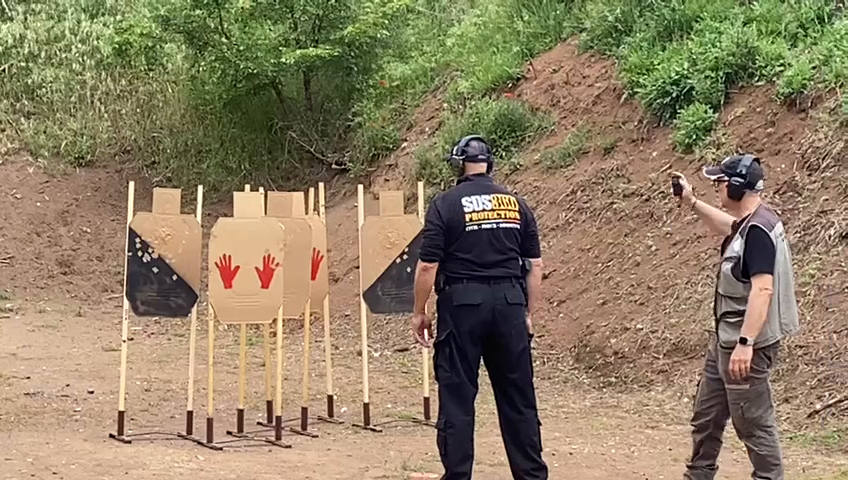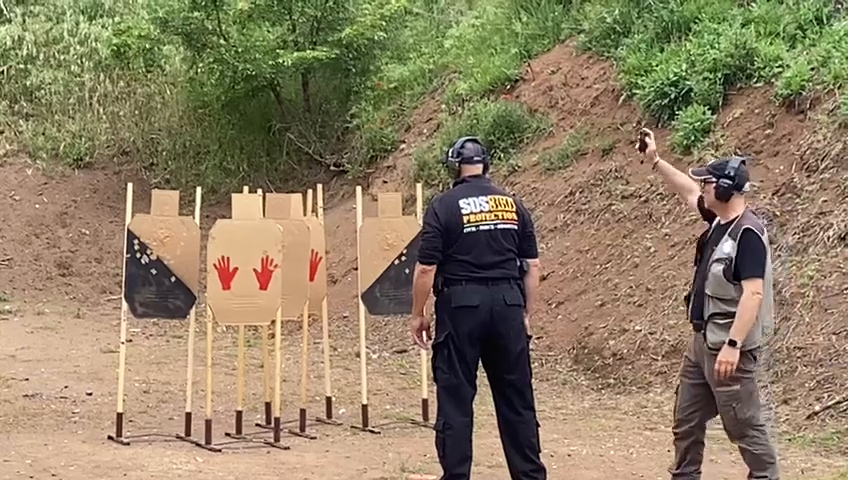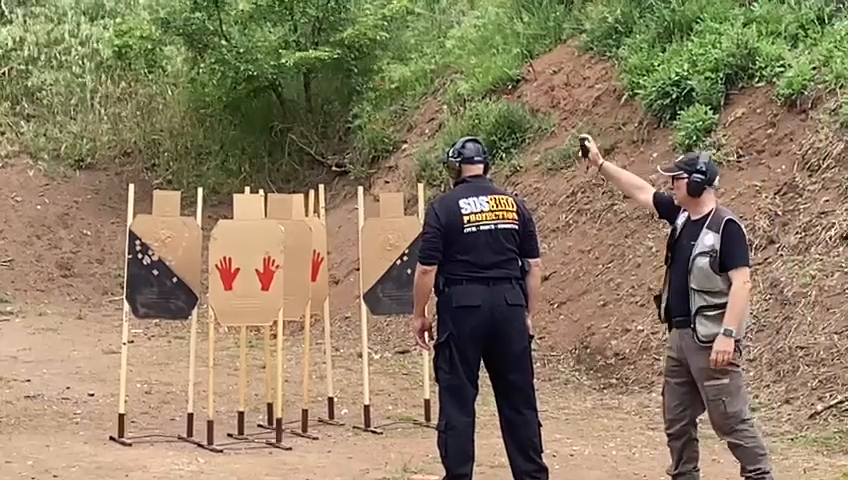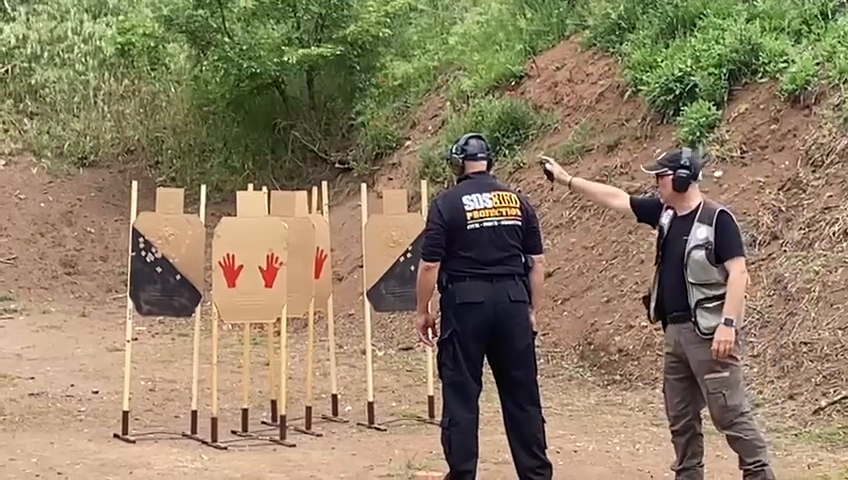
dt=0.4s
person 1, frame 1
left shoulder: (446, 203)
right shoulder: (516, 203)
left elbow: (428, 265)
right elbow: (535, 265)
left wrist: (419, 312)
right wrist: (528, 312)
left hip: (462, 304)
right hip: (508, 303)
left knee: (457, 396)
right knee: (518, 396)
person 1, frame 2
left shoulder: (443, 205)
right shoulder: (513, 204)
left elbow: (426, 268)
right elbow: (532, 265)
left wrist: (418, 314)
right wrist: (527, 313)
left hip: (460, 305)
right hip: (507, 304)
left knee: (455, 398)
right knee: (516, 397)
person 1, frame 3
left shoulder: (443, 206)
right shoulder: (514, 204)
left elbow: (426, 269)
right elbow: (533, 266)
left wrist: (419, 315)
right wrist: (528, 313)
left hip: (462, 306)
right hip: (508, 305)
left knee: (457, 398)
right knee: (518, 397)
person 1, frame 4
left shoulder: (447, 202)
right shoulder: (518, 201)
left elbow: (430, 265)
right elbow: (537, 262)
left wrist: (422, 311)
right wrist: (531, 309)
left hip: (465, 302)
right hip: (512, 301)
left knee: (461, 395)
right knee: (522, 394)
person 2, frame 1
left shoulder: (759, 230)
right shoulder: (747, 222)
left elbow: (763, 290)
right elbow: (727, 225)
left wrist: (746, 343)
right wrist: (693, 202)
left hip: (746, 342)
right hip: (726, 338)
left knee: (752, 421)
right knee: (706, 414)
person 2, frame 2
left shoulder: (748, 233)
right shoulder: (719, 218)
left elbow: (754, 294)
right elbow: (688, 192)
left wrist: (733, 345)
right wrist: (654, 160)
left hip: (728, 344)
right hip: (702, 339)
left knee: (744, 425)
right knee: (686, 420)
person 2, frame 3
left shoulder: (726, 226)
right shoulder: (682, 215)
left elbow: (741, 283)
right elbow: (640, 191)
left wrist: (727, 335)
right wrist: (599, 161)
left hip: (711, 339)
right hip: (679, 336)
left knee: (732, 420)
right knee: (677, 420)
person 2, frame 4
left shoulder: (717, 218)
right shoulder: (664, 212)
left elbow: (738, 273)
right elbow: (616, 198)
left wrist: (728, 324)
right wrist: (567, 180)
left hip: (708, 333)
right hip: (675, 331)
left knee: (731, 414)
right knee: (681, 416)
